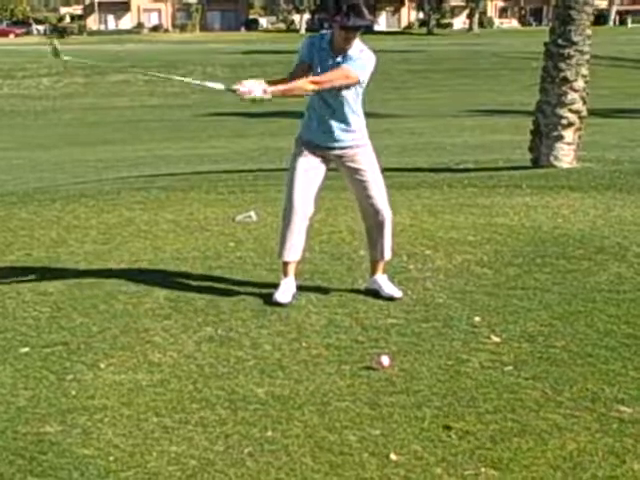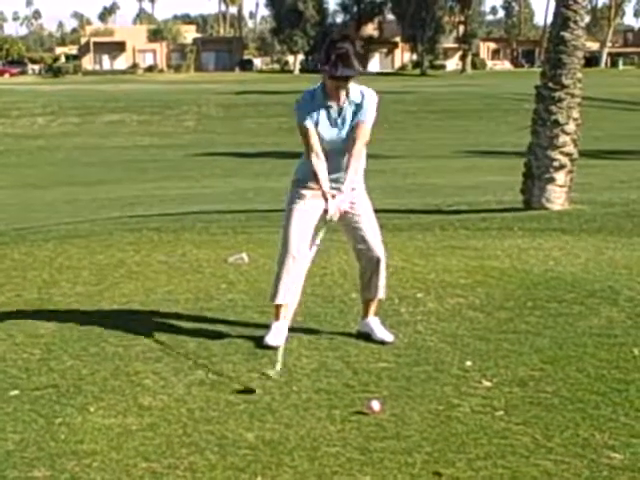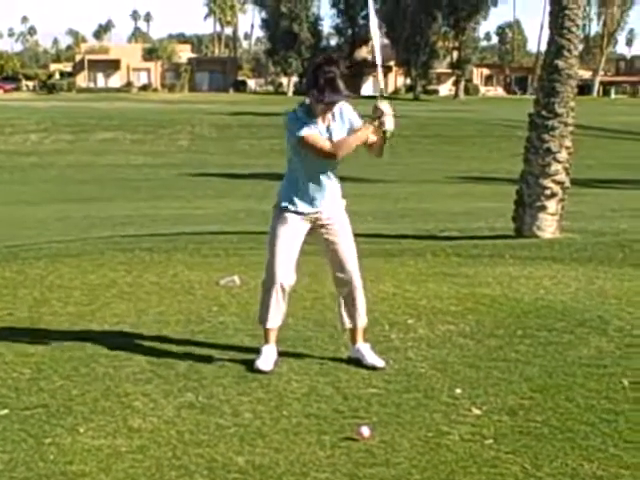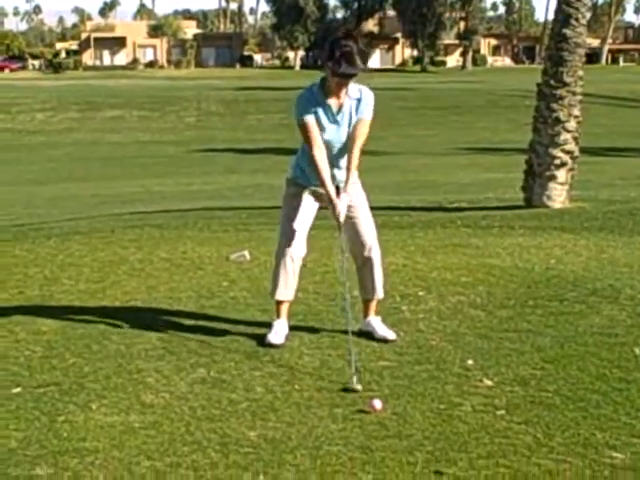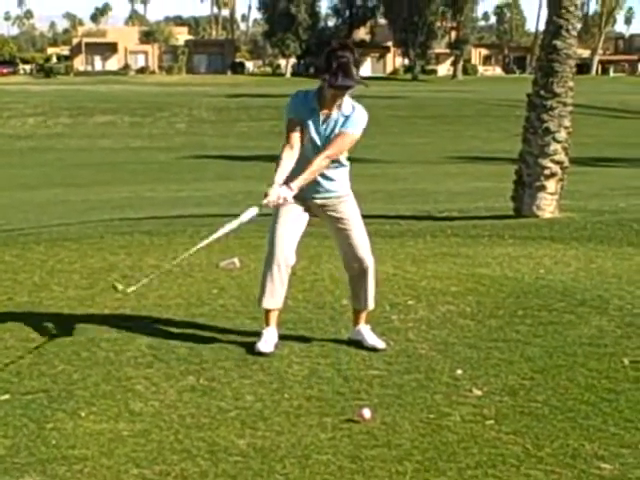
dt=1s
person 1, frame 1
left shoulder: (364, 59)
right shoulder: (314, 43)
left elbow: (316, 84)
right elbow: (295, 78)
left wrist: (267, 90)
right wrist: (261, 85)
left hip: (353, 144)
right hip: (313, 141)
left knee: (379, 210)
right knee: (297, 207)
left ankle: (377, 277)
right ankle: (288, 280)
person 1, frame 2
left shoulder: (367, 97)
right shoulder: (307, 105)
left elbow: (358, 146)
right elbow: (314, 152)
left wrist: (343, 189)
right wrist: (325, 190)
left hip: (349, 186)
right hip: (311, 185)
left knee: (374, 253)
right knee: (294, 251)
left ankle: (369, 319)
right ankle: (279, 323)
person 1, frame 3
left shoulder: (344, 112)
right shoulder: (295, 121)
left elbow: (370, 143)
right elbow: (332, 151)
left wrist: (383, 127)
right wrist: (373, 126)
left hip: (330, 207)
right hip: (292, 208)
left knee: (350, 274)
right knee: (278, 276)
left ankle: (359, 345)
right ankle: (269, 347)
person 1, frame 4
left shoulder: (364, 97)
right shoulder: (306, 100)
left elbow: (355, 147)
right elbow: (316, 149)
left wrist: (346, 191)
right wrist: (331, 196)
left hip: (345, 181)
right hip: (306, 182)
left knee: (368, 247)
right knee: (290, 247)
left ankle: (370, 318)
right ankle: (280, 321)
person 1, frame 5
left shoulder: (357, 116)
right shoulder: (299, 101)
left elbow: (326, 157)
right elbow: (291, 147)
left wrist: (291, 187)
right wrist: (277, 183)
left hip: (337, 194)
right hip: (297, 193)
left knee: (361, 259)
right knee: (279, 255)
left ankle: (360, 327)
right ankle: (270, 329)
